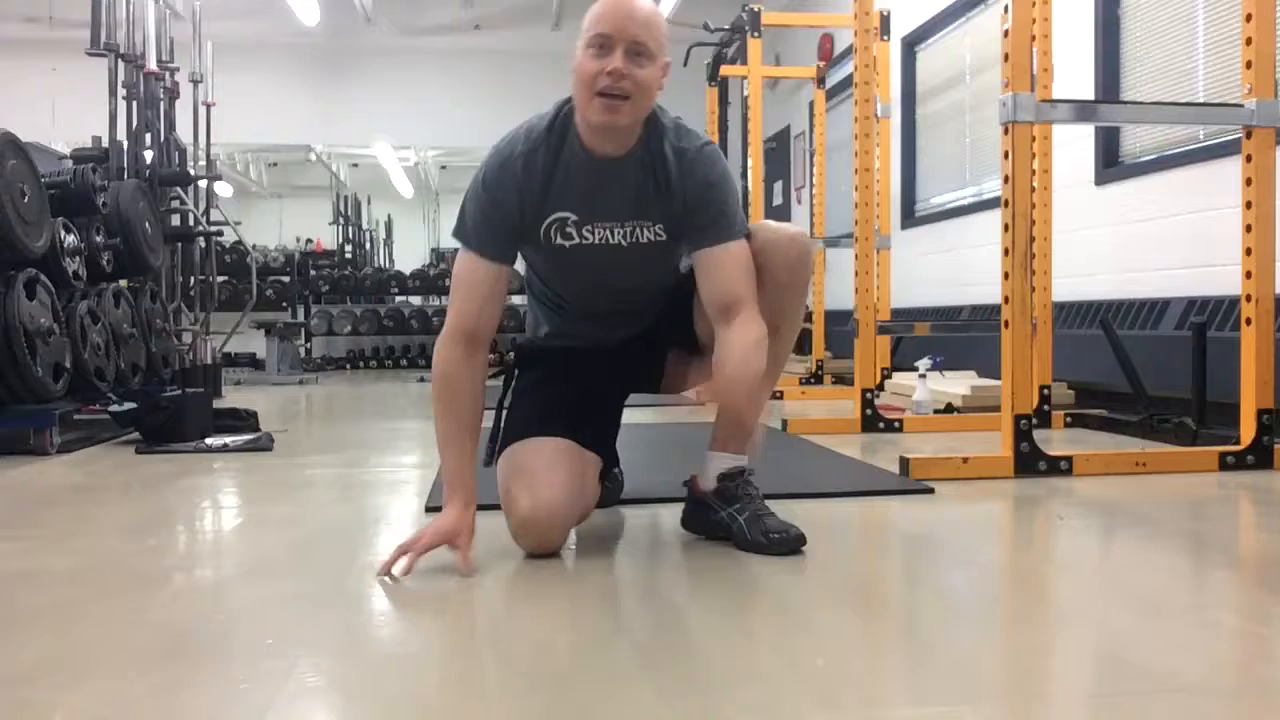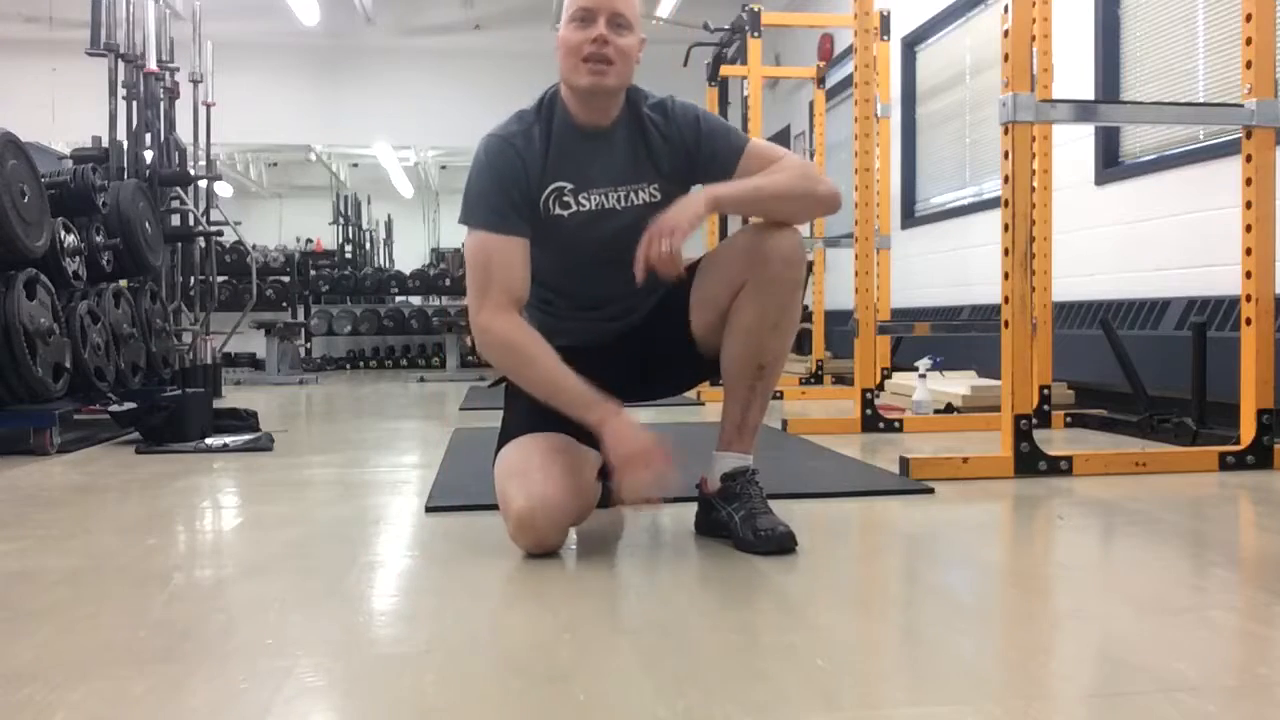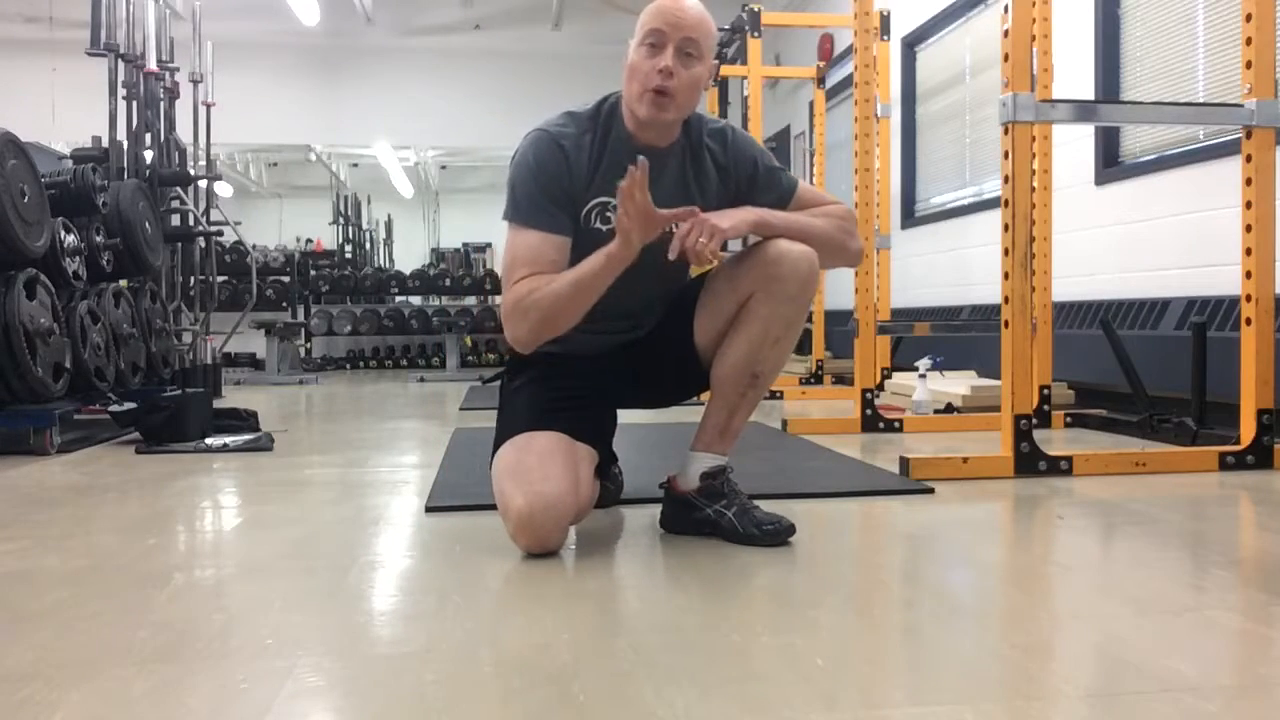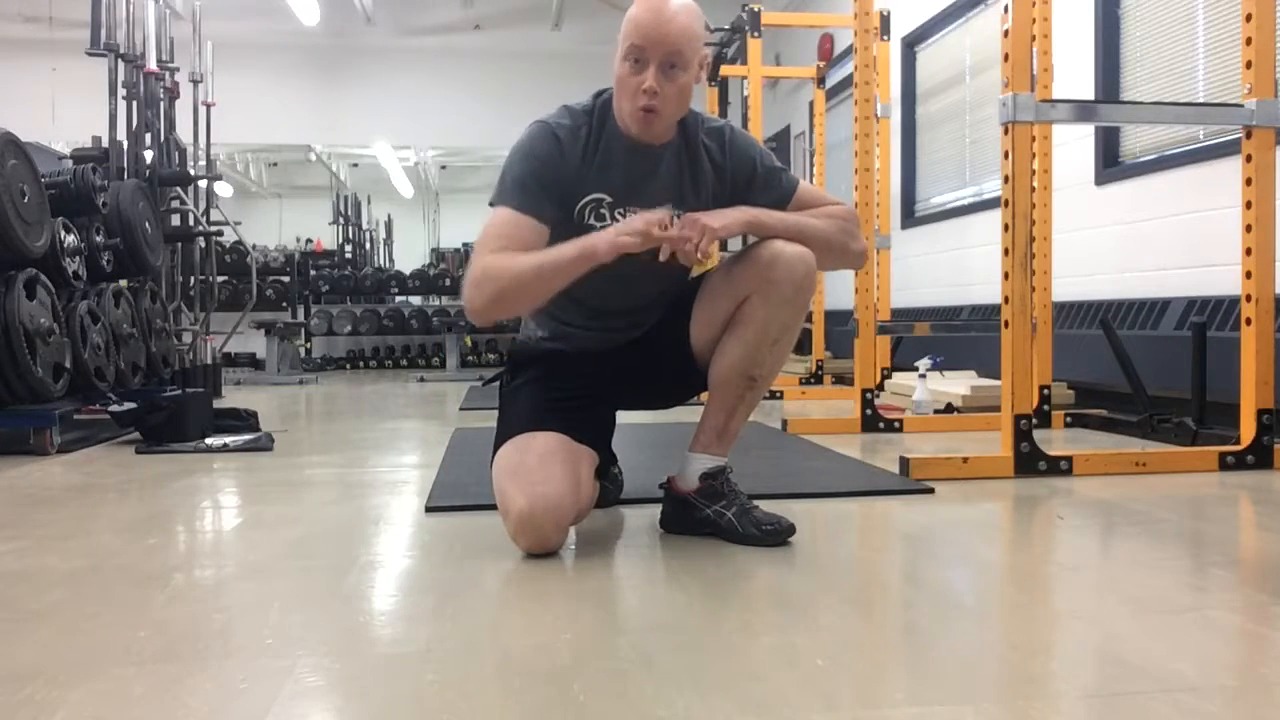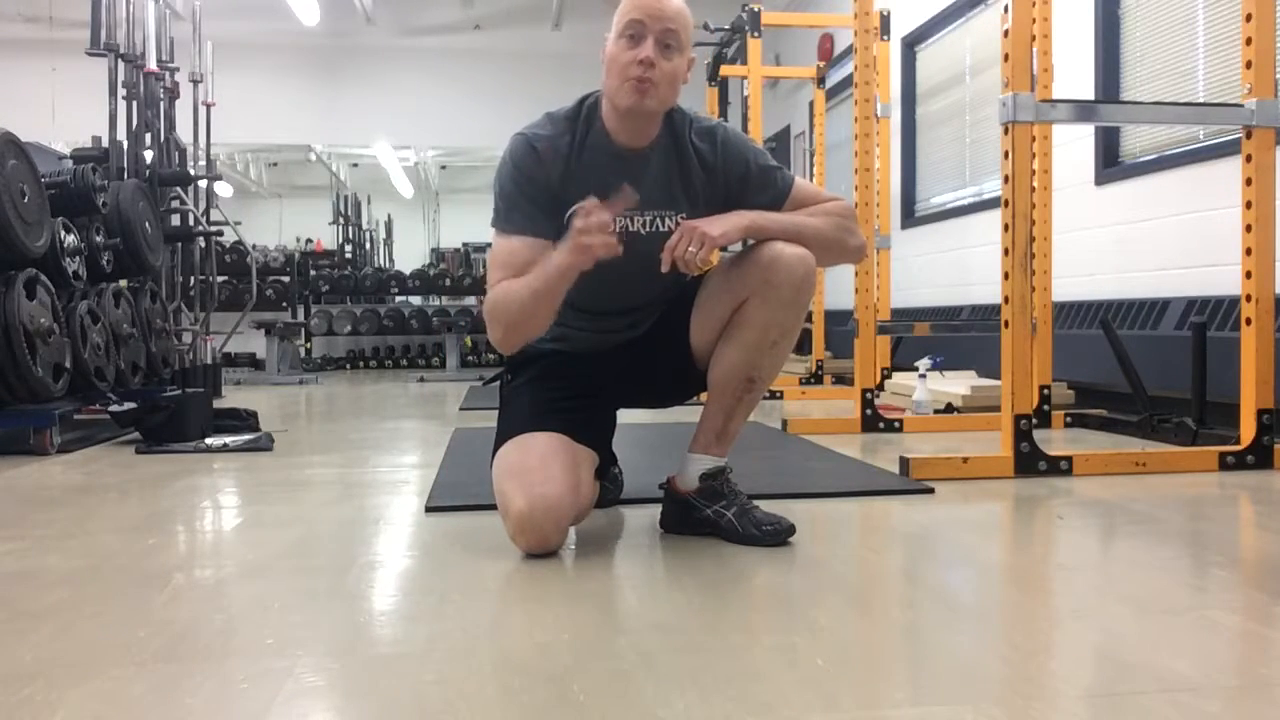
dt=1s
person 1, frame 1
left shoulder: (693, 163)
right shoulder: (516, 165)
left elbow: (737, 310)
right elbow: (464, 337)
left wrist: (739, 377)
right wrist: (458, 500)
left hip: (665, 324)
right hip: (568, 350)
left knee: (785, 247)
right knee: (538, 522)
left ankle: (722, 481)
right ankle: (595, 469)
person 1, frame 2
left shoulder: (674, 126)
right shoulder: (509, 152)
left elbow: (820, 190)
right elbow: (493, 321)
left wrist: (706, 197)
right wrist: (609, 420)
left hip: (658, 327)
right hip: (563, 356)
left knee: (777, 245)
right knee: (536, 521)
left ankle: (728, 483)
right ankle: (594, 469)
person 1, frame 3
left shoulder: (723, 151)
right shoulder: (554, 150)
left elbow: (847, 238)
right elbow: (522, 325)
left wrist: (750, 217)
right wrist: (622, 247)
left hip: (665, 340)
right hip: (565, 359)
left knee: (792, 262)
right knee: (536, 520)
left ankle: (700, 484)
right ankle: (593, 469)
person 1, frame 4
left shoulder: (722, 150)
right shoulder: (554, 143)
left elbow: (850, 240)
right elbow: (480, 296)
left wrist: (743, 217)
right wrist: (601, 244)
left hip: (666, 340)
right hip: (564, 357)
left knee: (788, 263)
right knee: (536, 521)
left ankle: (698, 485)
right ankle: (592, 471)
person 1, frame 5
left shoulder: (712, 149)
right shoulder: (538, 151)
left elbow: (848, 234)
right elbow: (504, 330)
left wrist: (743, 221)
right wrist: (569, 255)
left hip: (666, 338)
right hip: (564, 357)
left knee: (788, 264)
right knee: (535, 521)
left ankle: (700, 484)
right ankle: (593, 468)
